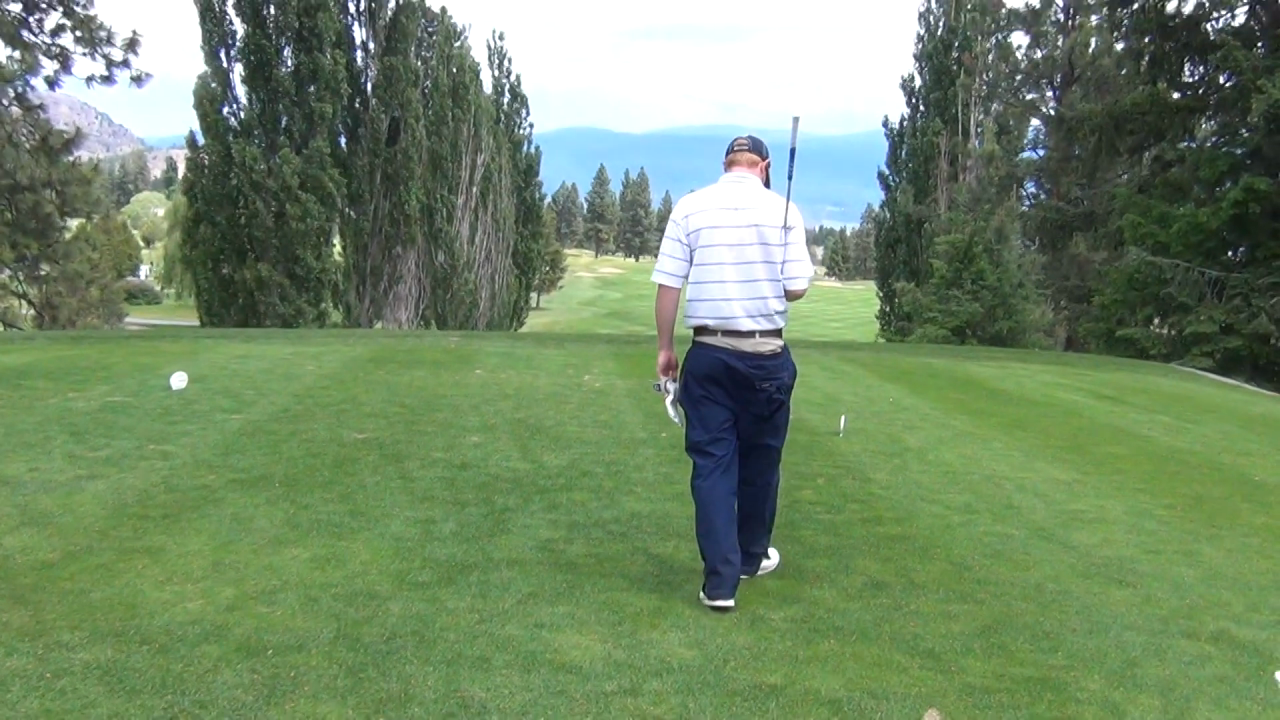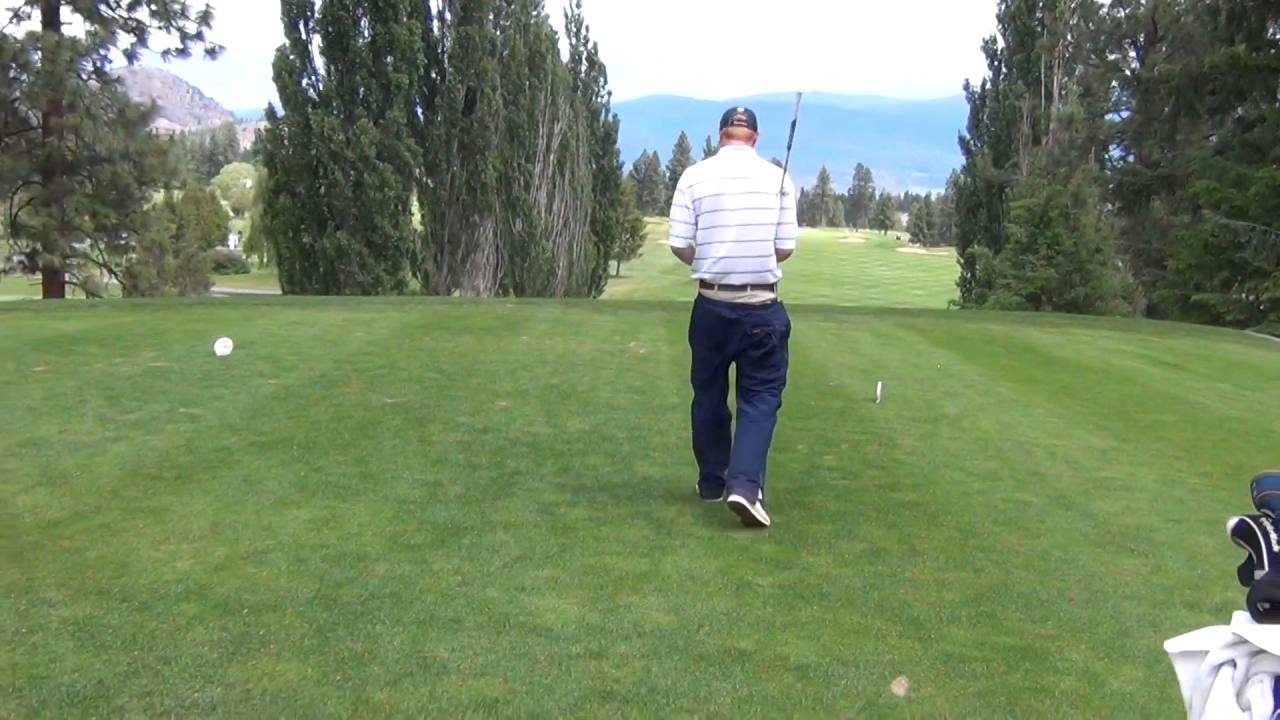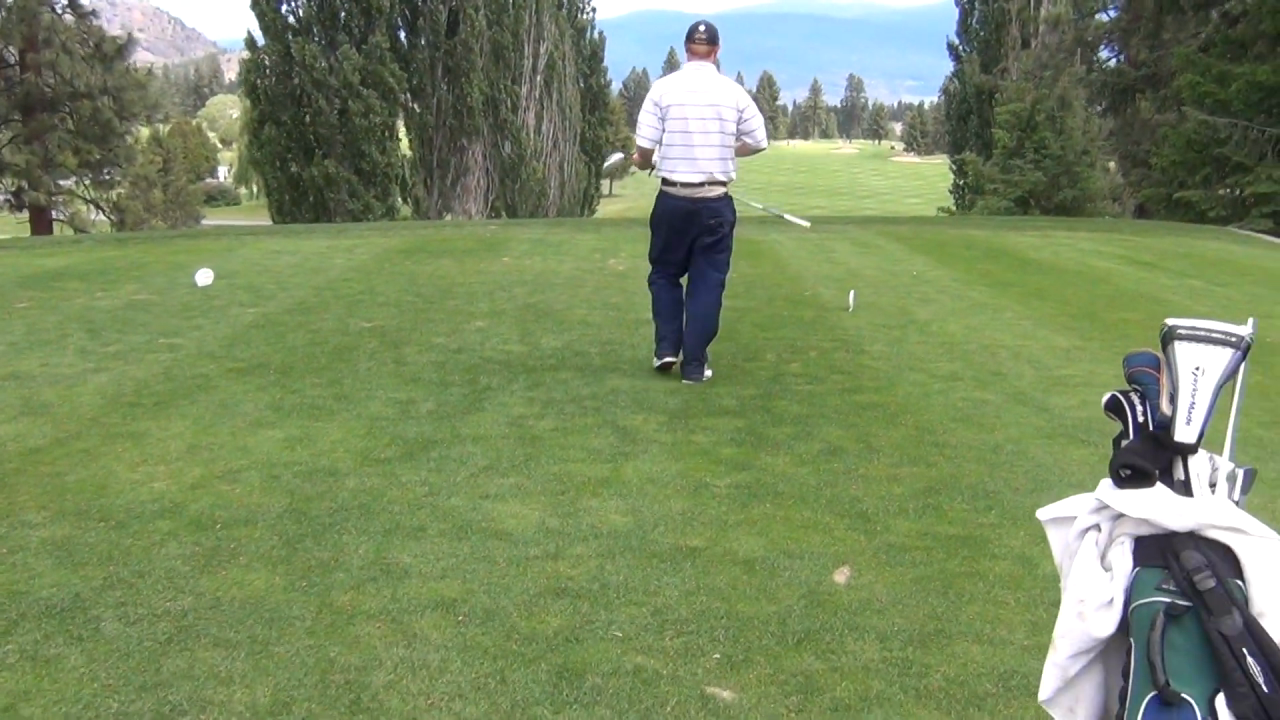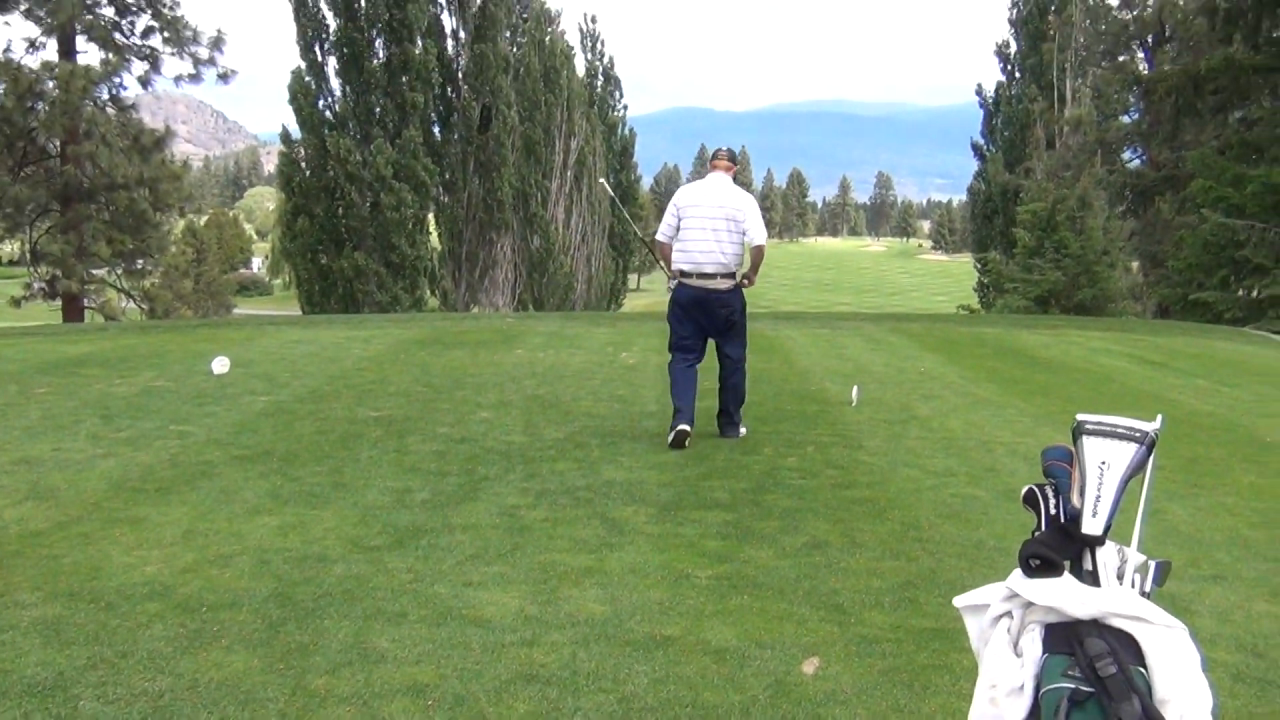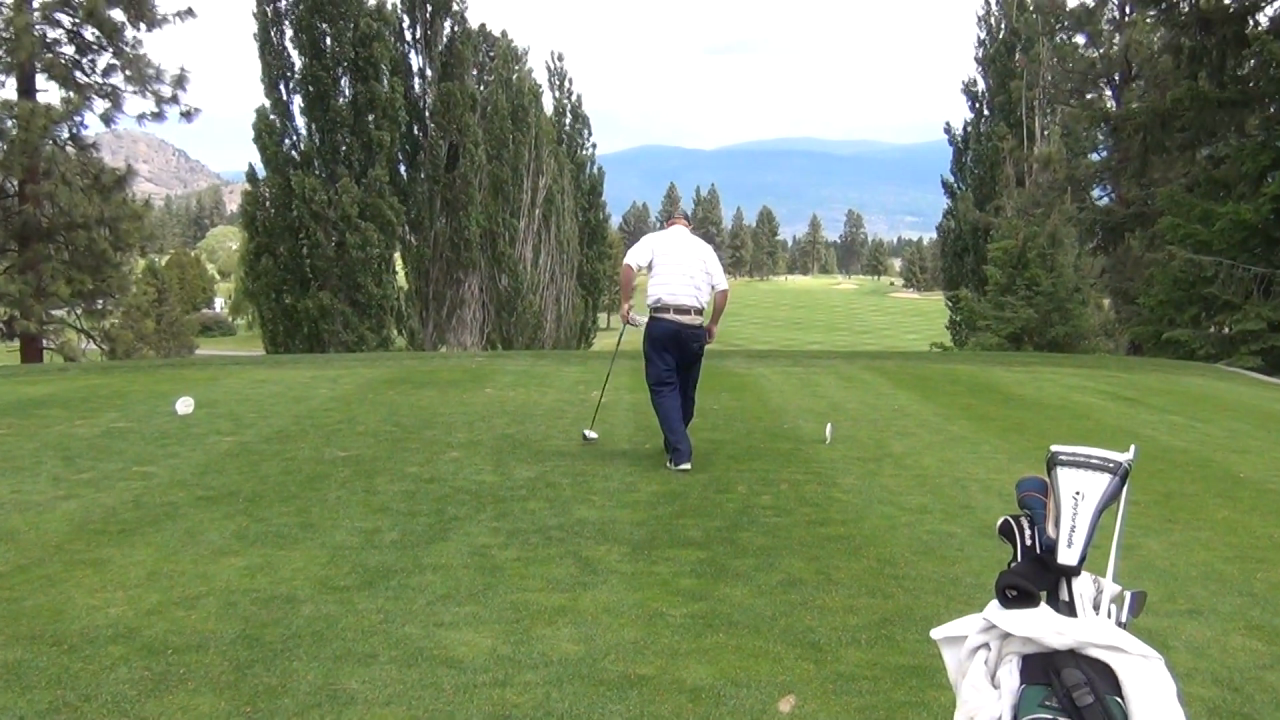
dt=1s
person 1, frame 1
left shoulder: (689, 207)
right shoulder: (783, 209)
left elbow: (668, 284)
right elbow: (796, 288)
left wrist: (665, 348)
left hip: (708, 354)
right hip: (766, 355)
left knee: (712, 464)
right knee: (760, 458)
left ankle: (720, 581)
right ankle: (752, 555)
person 1, frame 2
left shoulder: (695, 176)
right shoulder: (777, 177)
left elbow: (679, 245)
right elbow: (785, 248)
left hip: (712, 304)
right hip: (761, 307)
left knee: (708, 396)
right knee: (760, 401)
left ankle: (711, 481)
right ankle: (744, 485)
person 1, frame 3
left shoulder: (663, 88)
right shoulder: (733, 92)
left elbow: (644, 147)
right elbow: (758, 142)
left wrist: (643, 162)
left hip: (672, 200)
right hip: (715, 202)
left knee: (664, 273)
right knee: (707, 283)
left ankle: (668, 347)
right ankle: (694, 364)
person 1, frame 4
left shoulder: (684, 193)
right shoulder: (743, 198)
left elbow: (662, 239)
right elbow: (758, 244)
left wrist: (675, 270)
right wrist: (752, 273)
left hip: (687, 290)
right hip: (726, 290)
left knee: (683, 358)
right knee: (732, 358)
left ankle: (681, 419)
right ankle: (730, 424)
person 1, frame 5
left shoulder: (654, 239)
right shoulder: (704, 247)
left elbow: (628, 265)
right elbow: (722, 289)
left wrist: (625, 302)
right wrist: (713, 324)
left hip: (661, 323)
right hip: (693, 325)
left knee: (664, 388)
right knee: (686, 387)
left ankle: (680, 453)
right ankle: (677, 445)
